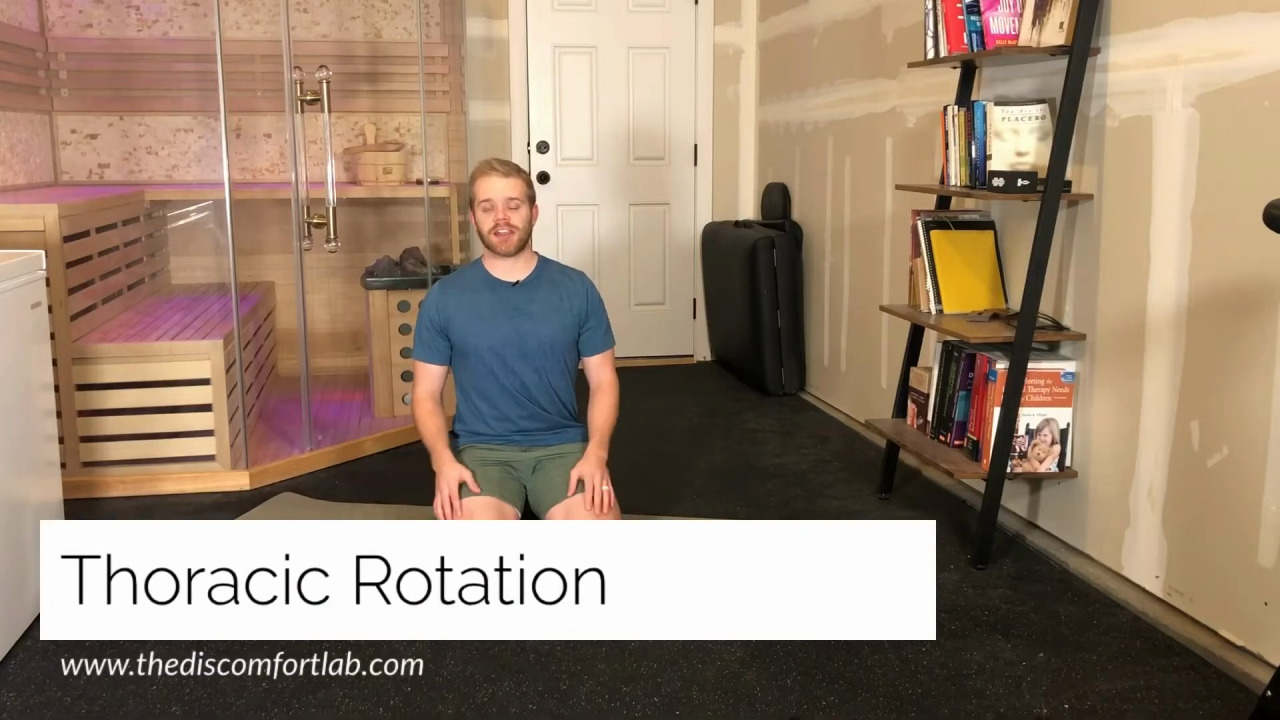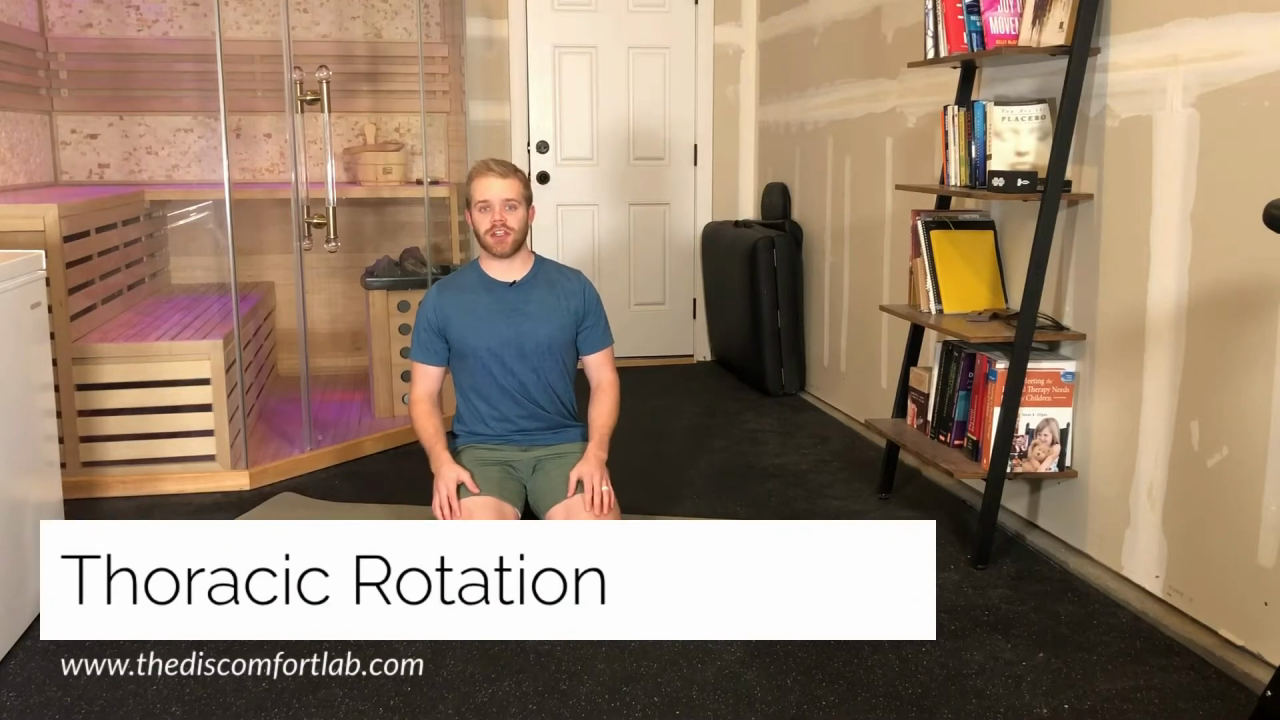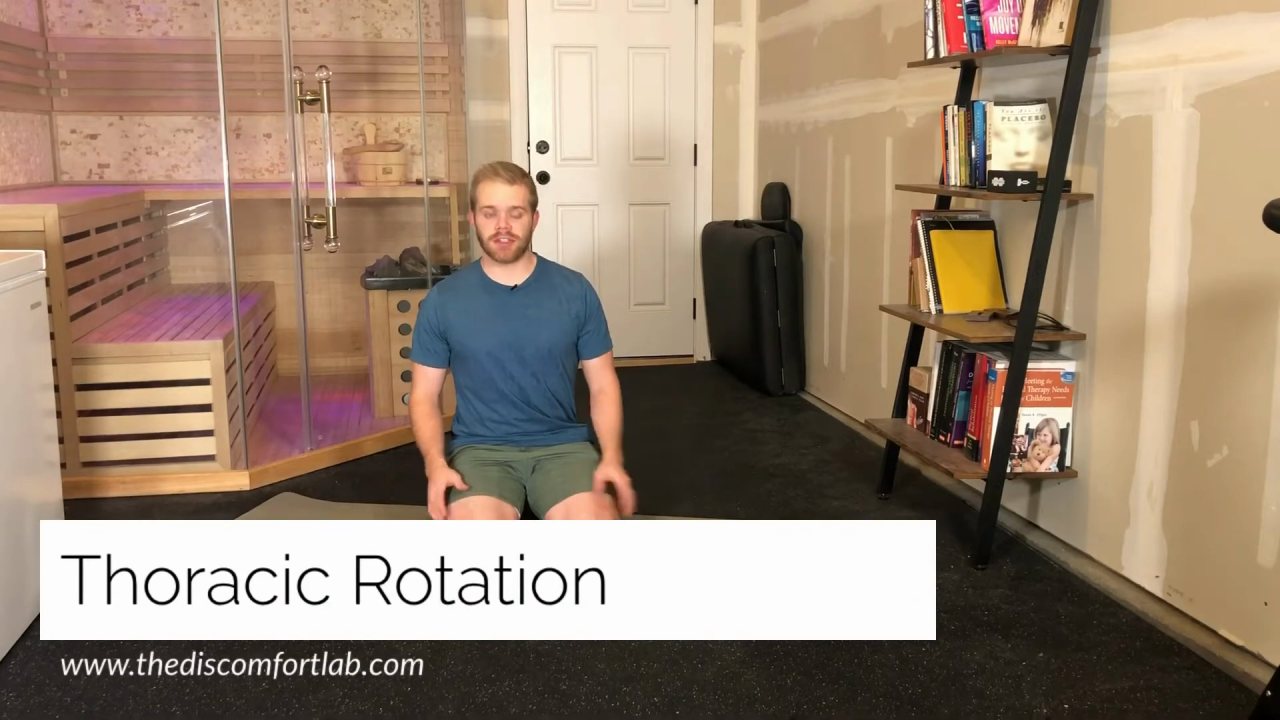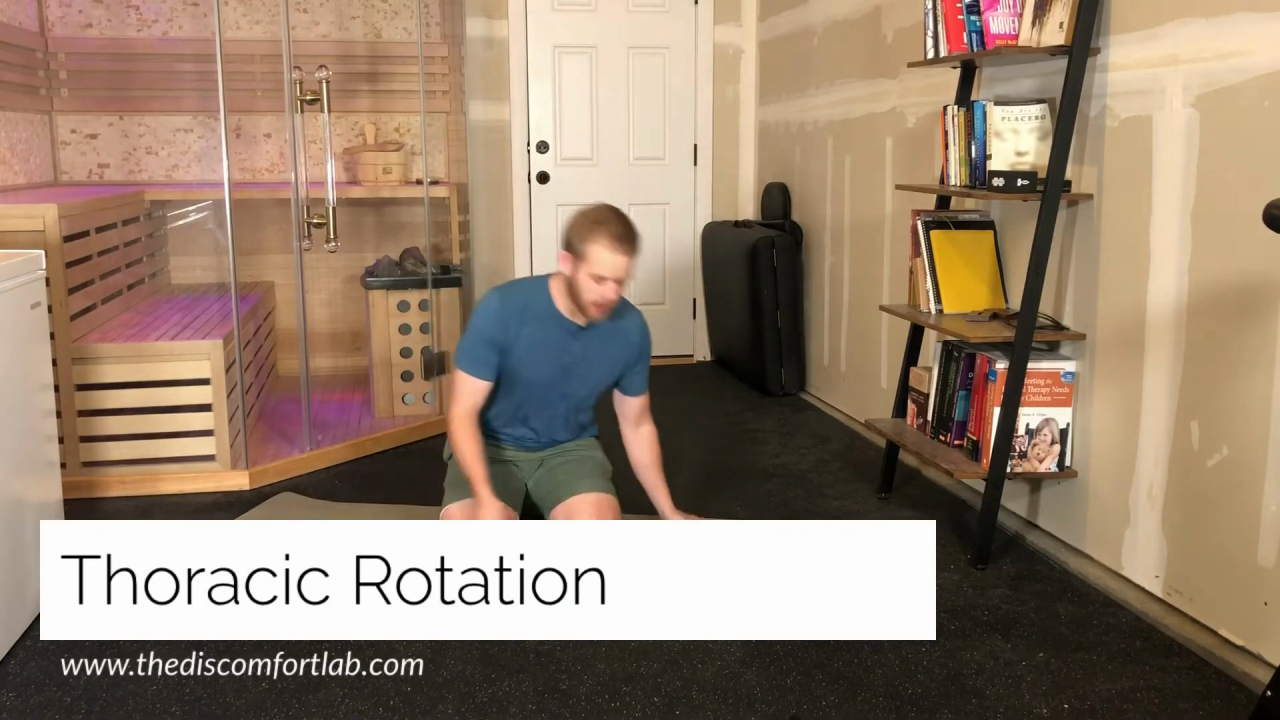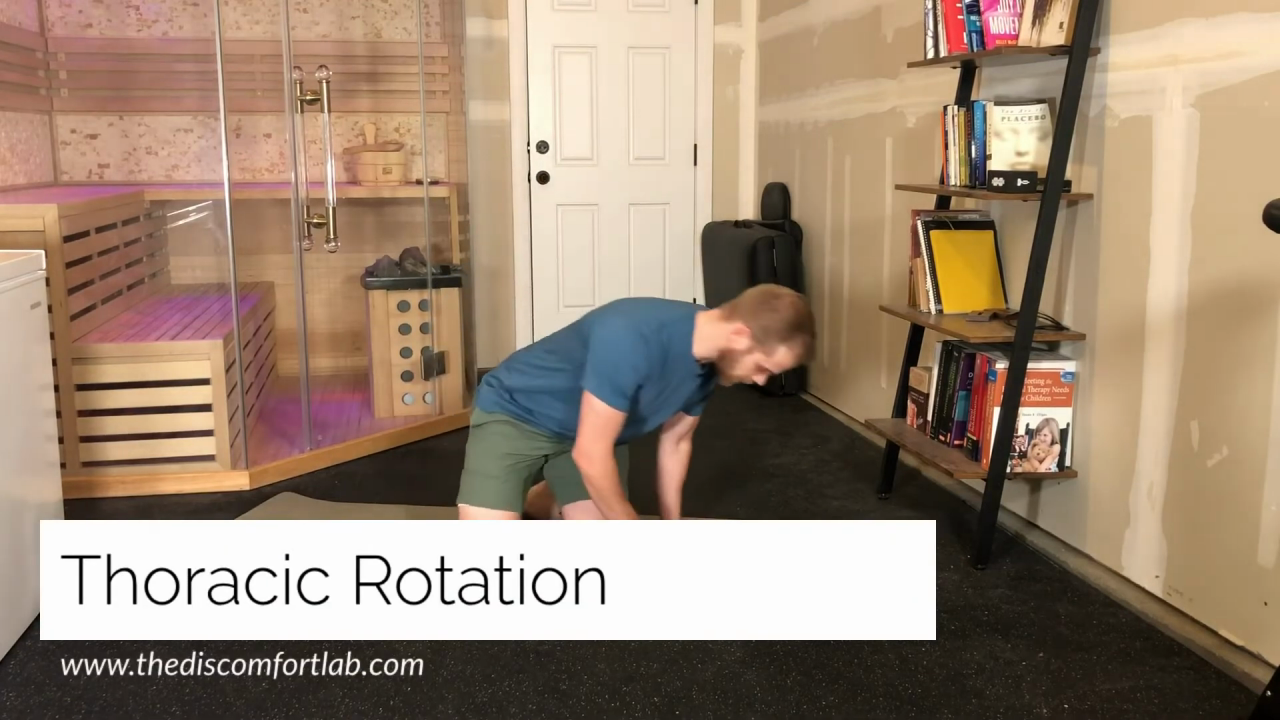
dt=0.5s
person 1, frame 1
left shoulder: (577, 289)
right shoulder: (444, 298)
left elbow: (603, 381)
right elbow: (426, 394)
left wrist: (595, 453)
right wrist: (443, 459)
left hip: (562, 445)
right hip: (482, 448)
person 1, frame 2
left shoulder: (574, 288)
right shoulder: (442, 299)
left elbow: (604, 380)
right elbow: (424, 395)
left wrist: (595, 453)
right wrist: (441, 460)
left hip: (562, 445)
right hip: (481, 448)
person 1, frame 3
left shoulder: (575, 290)
right shoulder: (443, 300)
left elbow: (603, 383)
right elbow: (425, 397)
left wrist: (611, 457)
right wrist: (437, 464)
left hip: (561, 445)
right hip: (481, 449)
person 1, frame 4
left shoulder: (631, 329)
right shoulder: (501, 309)
left elbow: (637, 425)
right elbow: (463, 413)
left wrist: (668, 512)
right wrist: (485, 499)
left hip: (569, 447)
right hip: (491, 446)
person 1, frame 5
left shoulder: (709, 361)
right shoulder: (632, 337)
left elbow: (675, 440)
right elbow: (590, 453)
left hip: (581, 426)
right hip: (513, 412)
left ankle: (543, 496)
